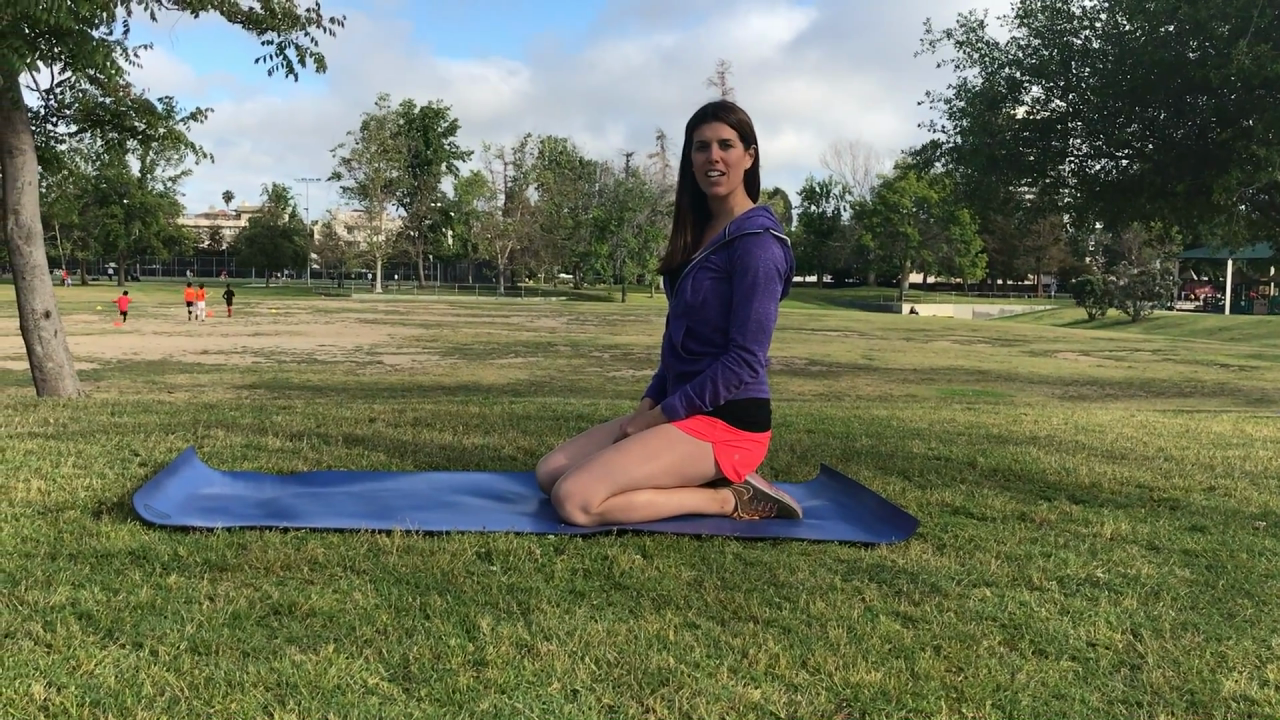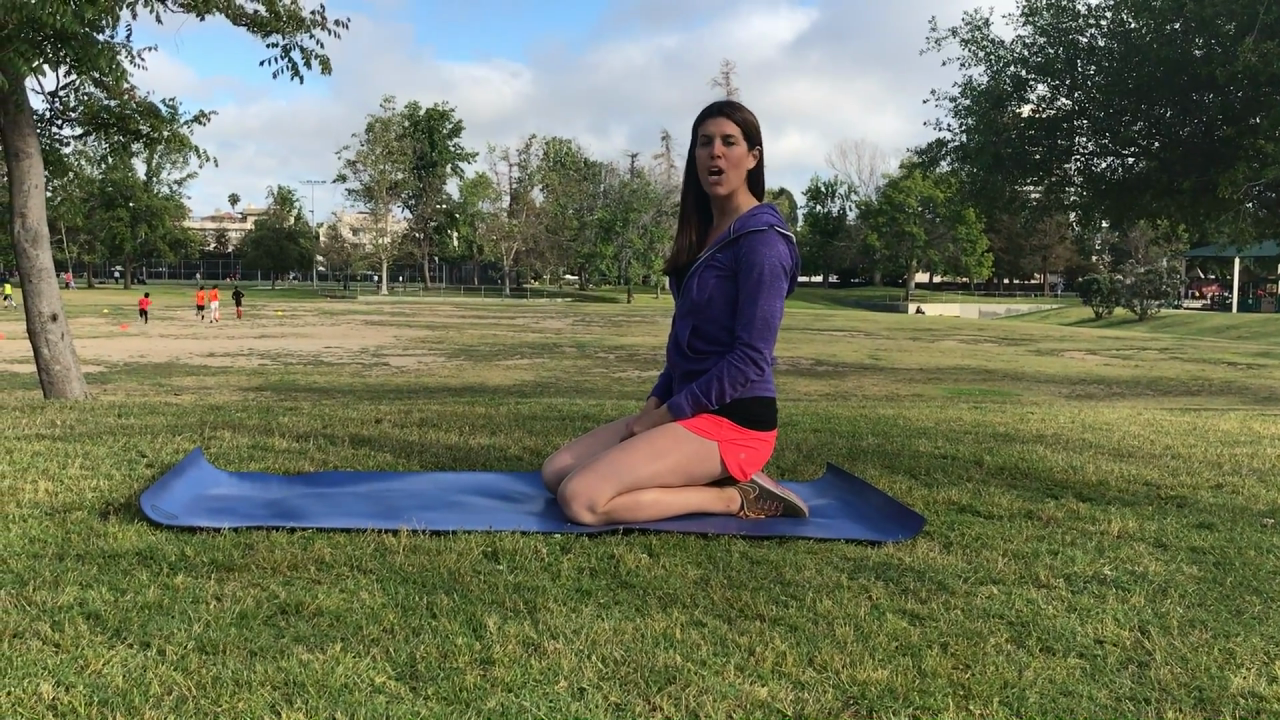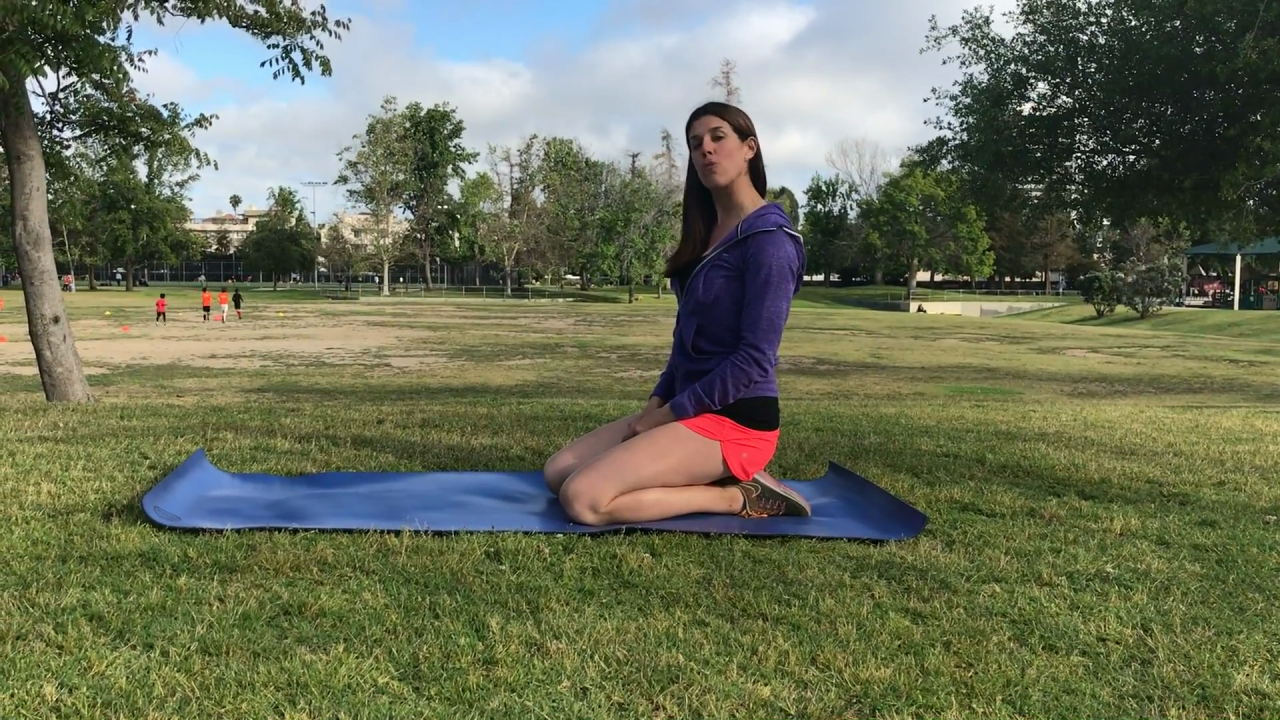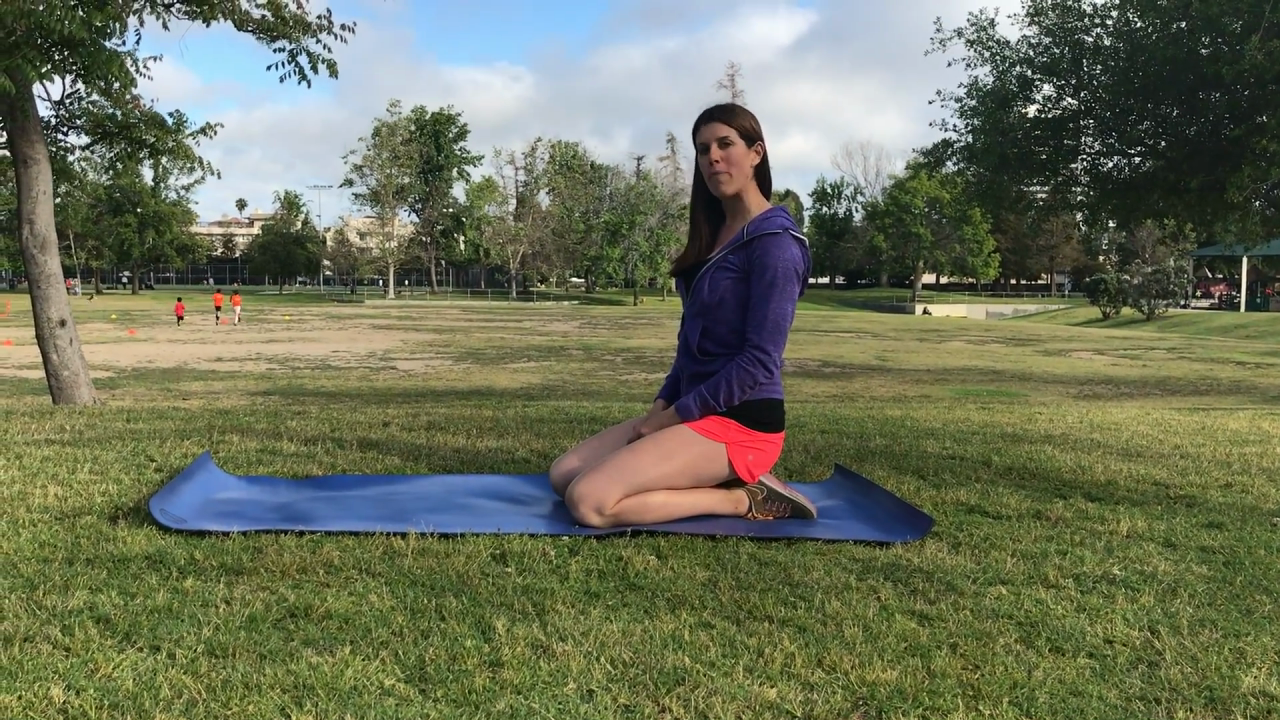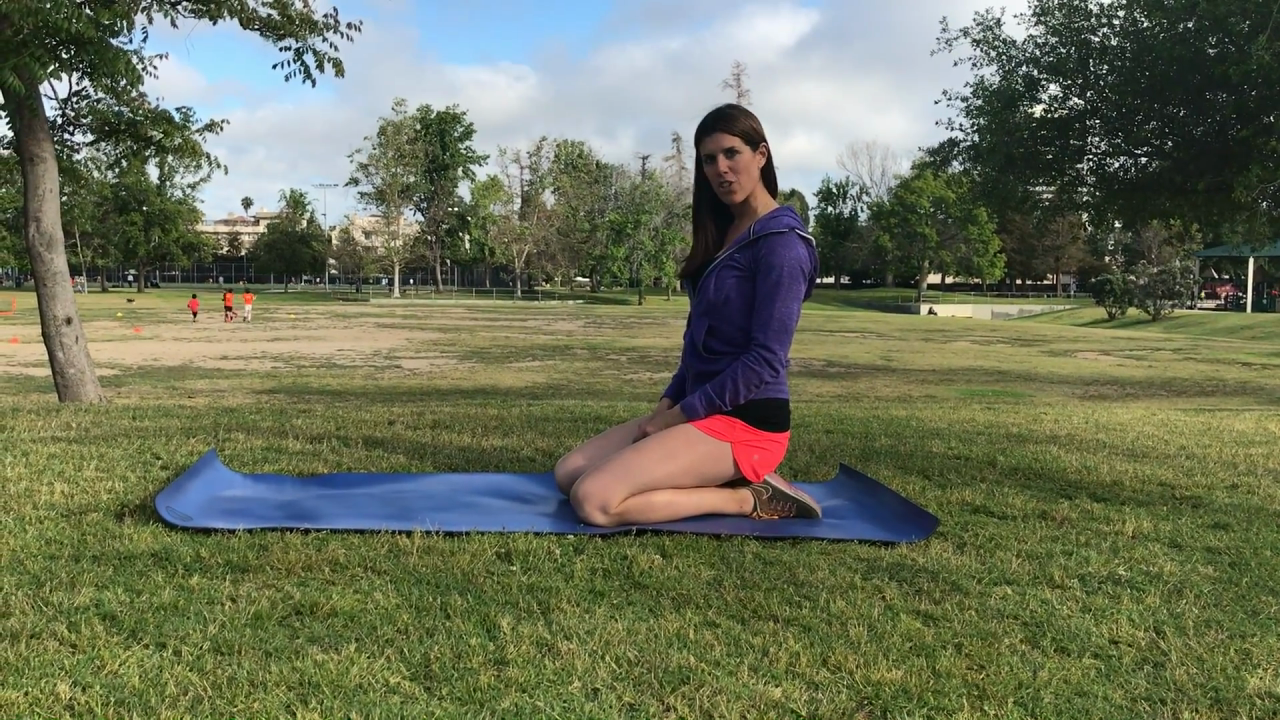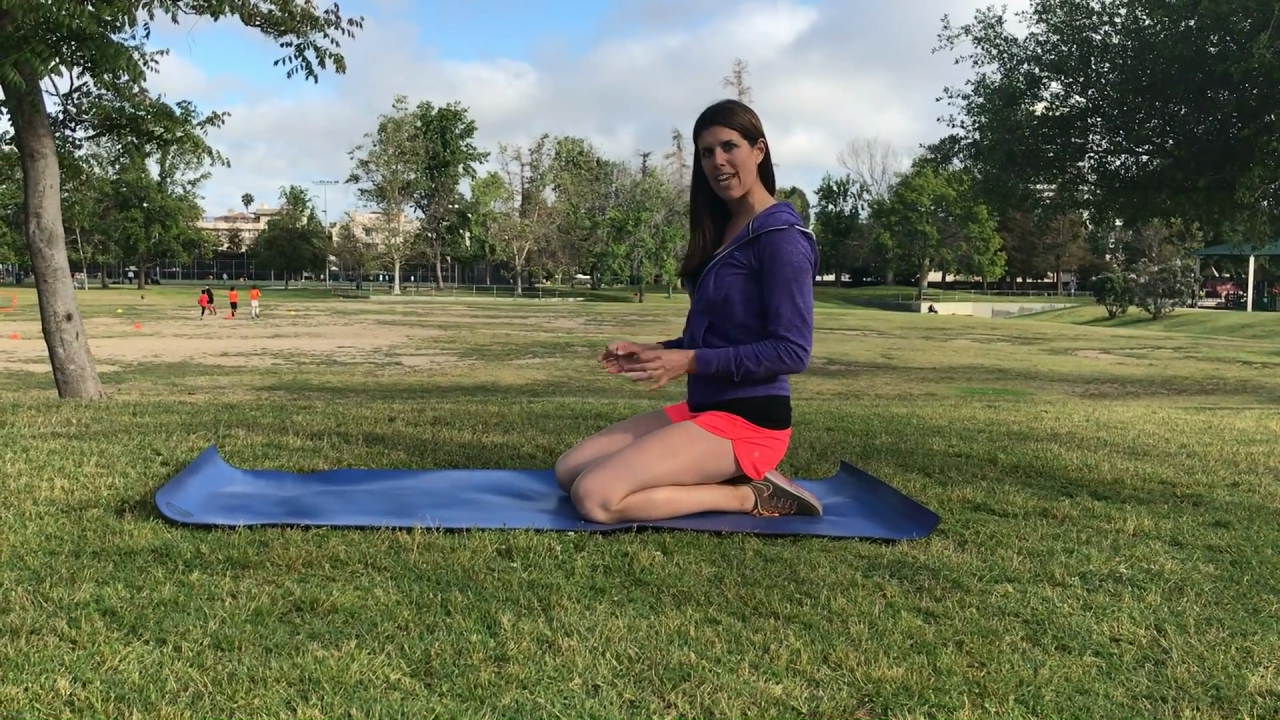
dt=0.5s
person 1, frame 1
left shoulder: (756, 242)
right shoulder: (699, 232)
left elbow: (744, 360)
left wrist: (658, 416)
right wrist: (648, 403)
left hip: (727, 420)
right hip: (683, 406)
left knee: (574, 499)
right knee: (550, 471)
left ankle: (729, 498)
right ankle: (714, 481)
person 1, frame 2
left shoulder: (761, 239)
right shoulder: (704, 232)
left elbow: (750, 359)
left wrist: (664, 415)
right wrist: (654, 403)
left hip: (733, 418)
right hip: (690, 406)
left knee: (580, 498)
right knee: (556, 471)
left ankle: (736, 497)
right ankle: (723, 481)
person 1, frame 3
left shoulder: (769, 240)
right shoulder: (706, 233)
left elbow: (754, 359)
left wrist: (666, 414)
right wrist: (655, 403)
left hip: (735, 419)
right hip: (691, 405)
left knee: (582, 497)
right knee: (558, 471)
left ankle: (737, 495)
right ankle: (719, 478)
person 1, frame 4
left shoulder: (774, 243)
right shoulder: (713, 235)
left elbow: (759, 361)
left wrist: (672, 416)
right wrist: (660, 406)
left hip: (741, 421)
right hip: (697, 409)
left knee: (588, 501)
right knee: (562, 475)
left ankle: (743, 499)
right ankle: (727, 482)
person 1, frame 5
left shoulder: (781, 243)
right shoulder: (724, 234)
left elbow: (766, 359)
left wrist: (678, 415)
right wrist: (666, 404)
left hip: (747, 421)
right hip: (705, 409)
left knee: (593, 499)
right knee: (568, 472)
left ankle: (747, 497)
right ankle: (732, 481)
person 1, frame 6
left shoulder: (781, 237)
right shoulder: (720, 231)
left elbow: (792, 351)
left wrist: (689, 362)
right wrist: (657, 349)
left hip: (749, 420)
right hip: (703, 407)
left knee: (594, 497)
right knee: (568, 469)
left ankle: (749, 495)
right ankle: (737, 480)
